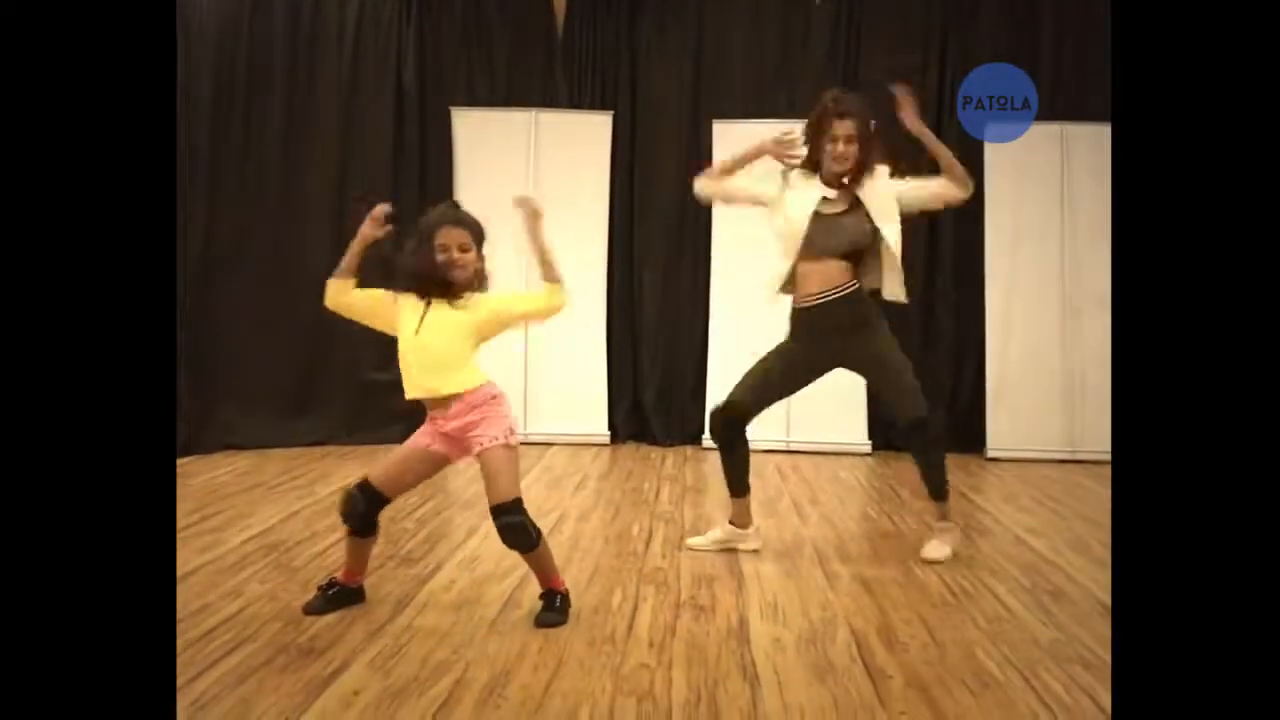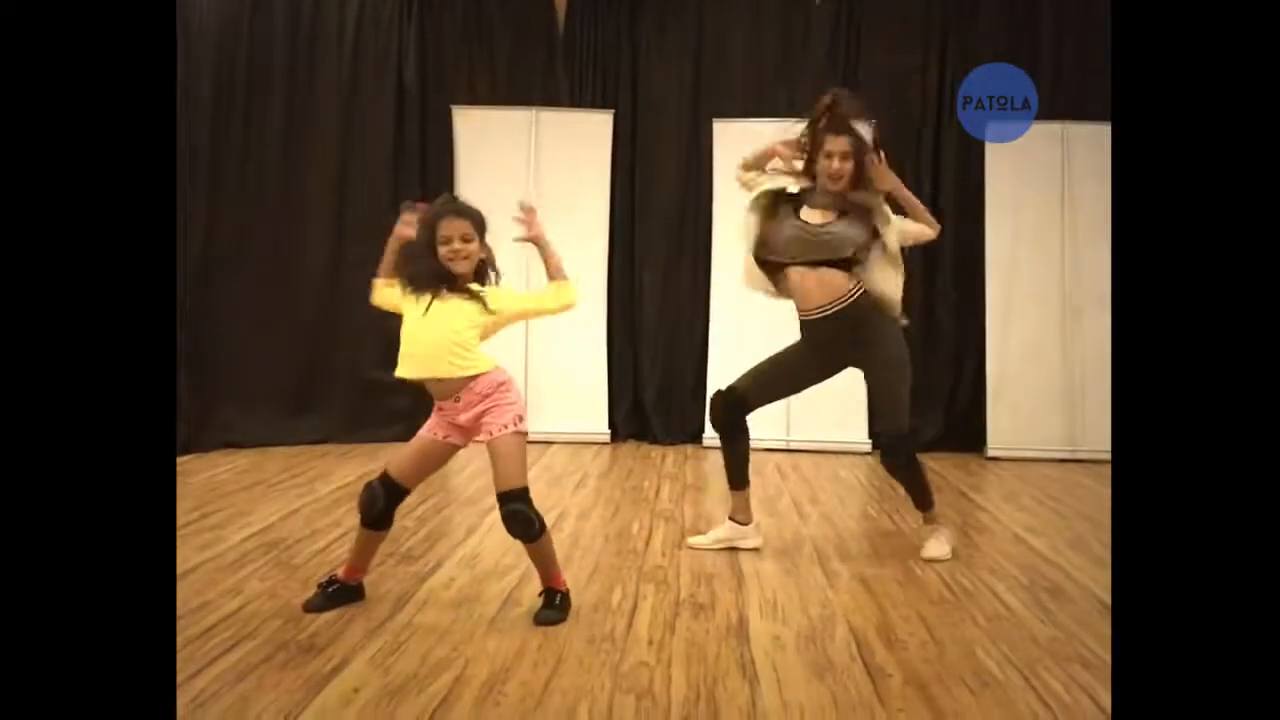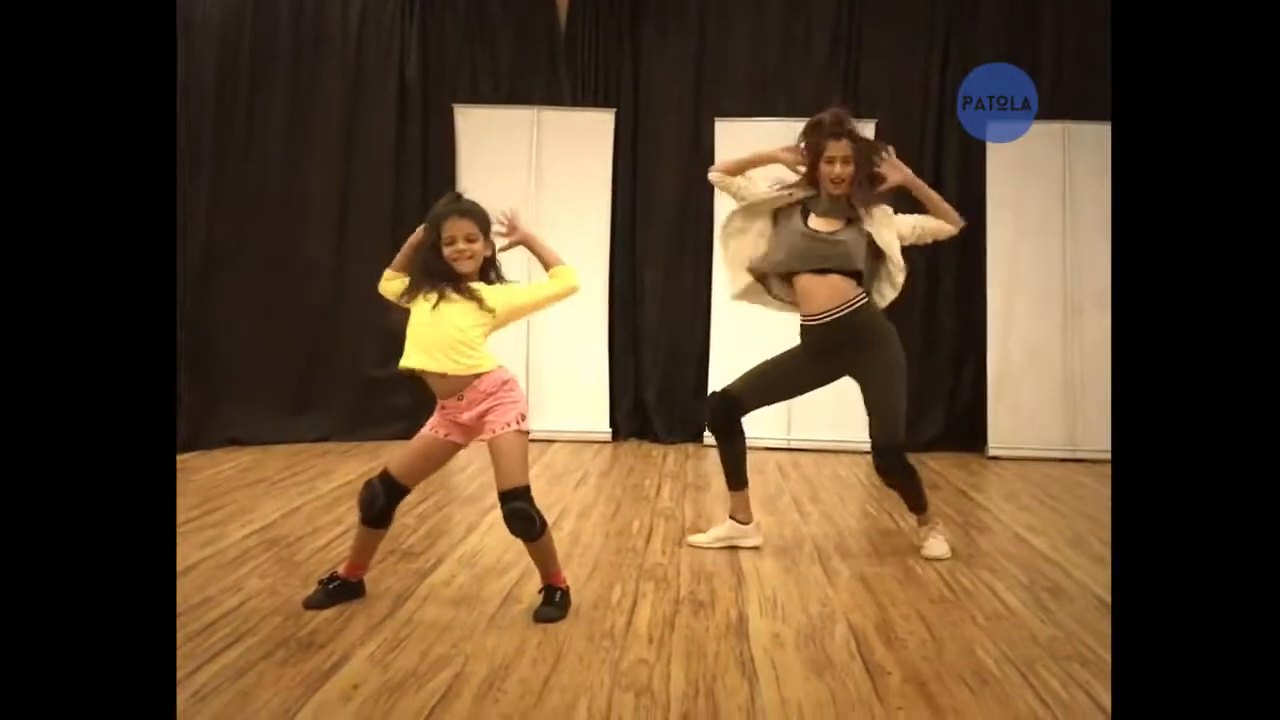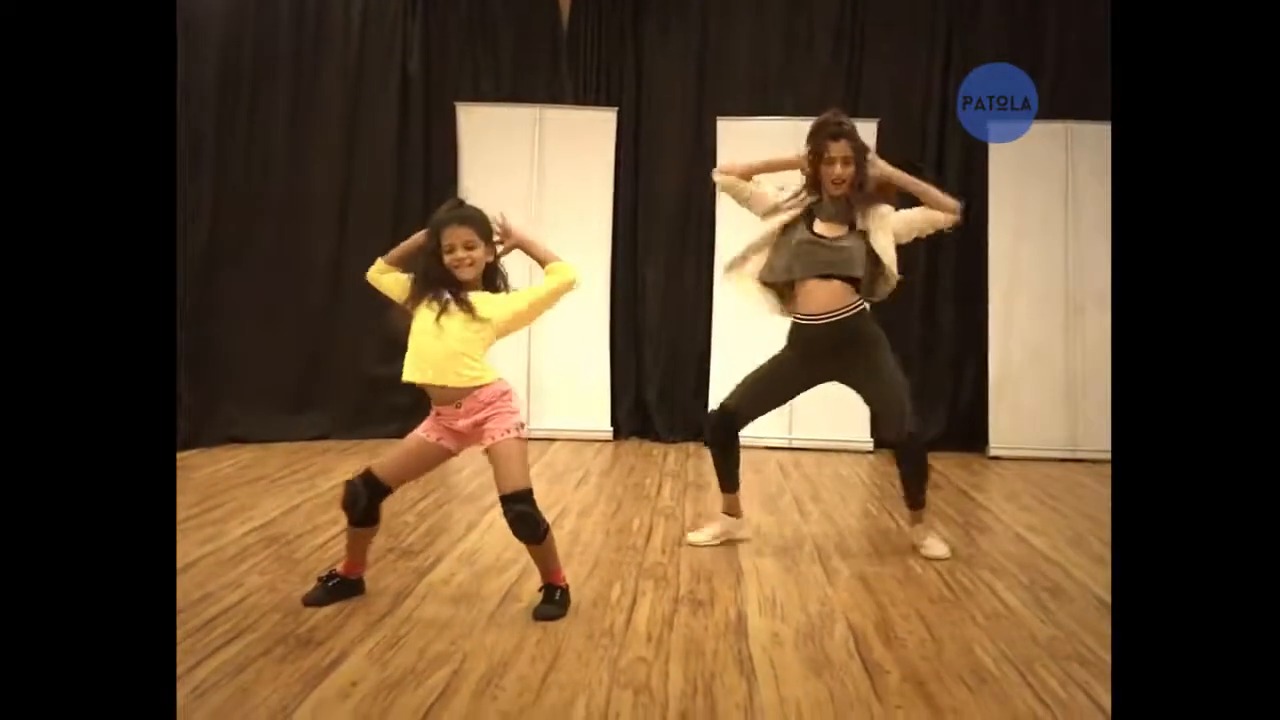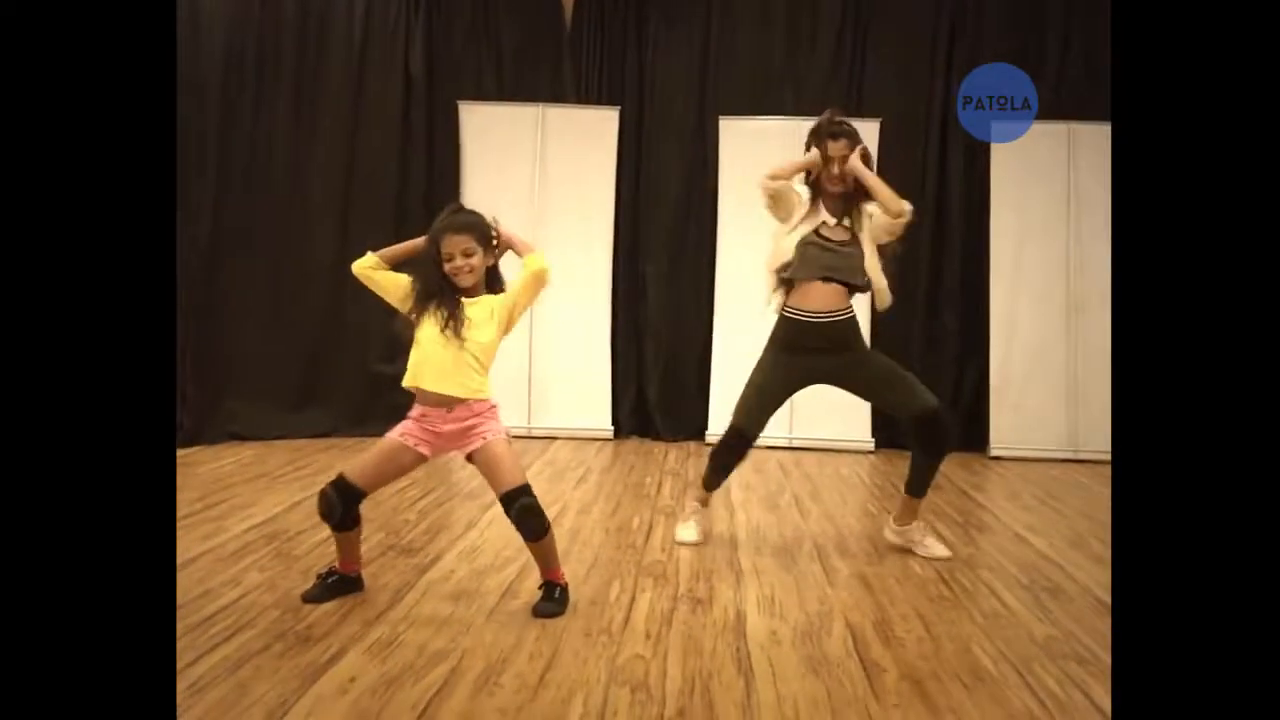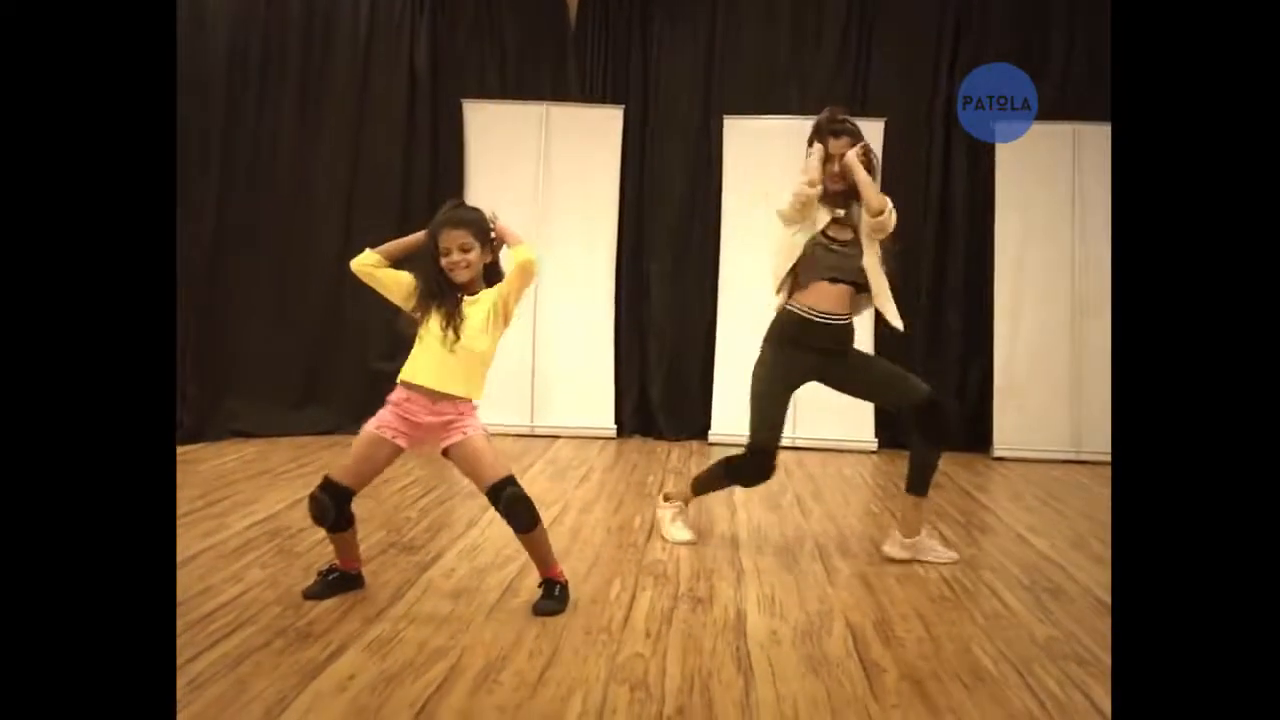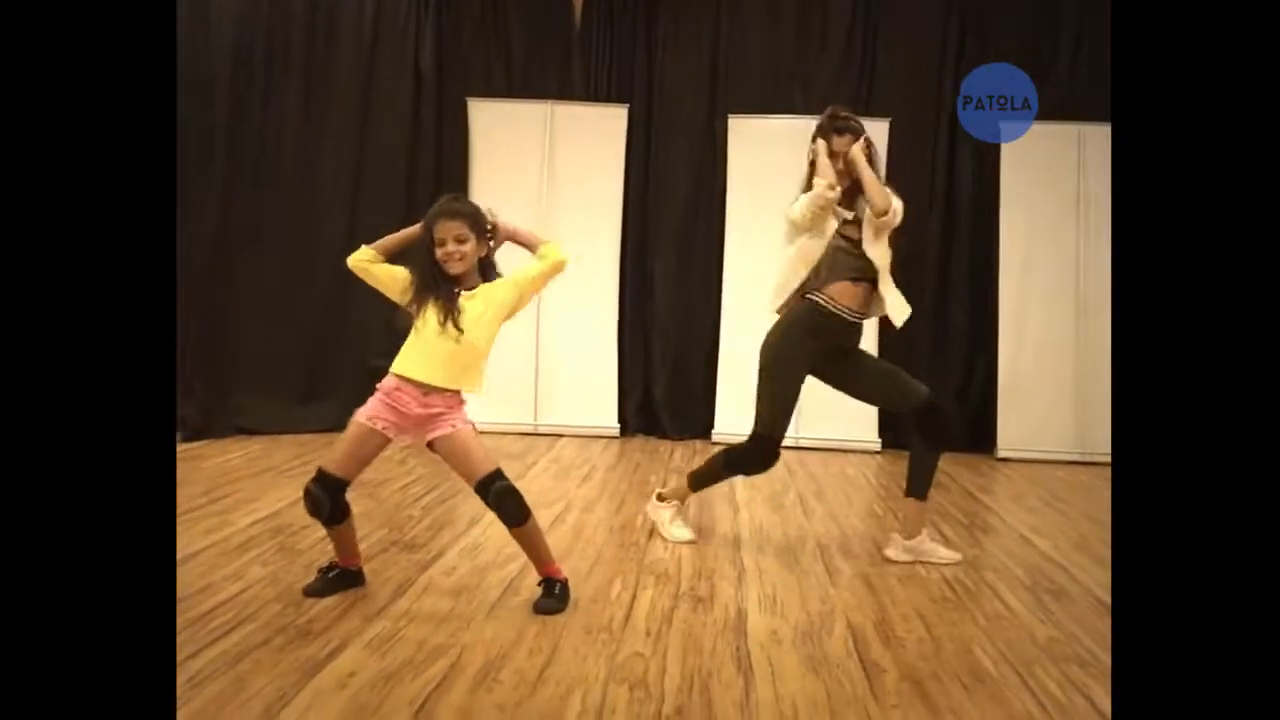
dt=0.1s
person 1, frame 1
left shoulder: (879, 190)
right shoulder: (791, 188)
left elbow: (960, 189)
right elbow: (704, 186)
left wrist: (919, 131)
right wrist: (761, 150)
left hip: (863, 328)
right hip: (808, 334)
left knee: (919, 425)
right knee: (726, 418)
left ankle: (943, 525)
right ankle: (741, 524)
person 1, frame 2
left shoulder: (867, 210)
right shoulder: (785, 197)
left elbow: (930, 229)
right elbow: (744, 172)
left wrist: (890, 185)
right wrist: (775, 153)
left hip: (869, 329)
right hip: (817, 341)
left knee: (895, 444)
right knee: (727, 405)
left ankle: (934, 525)
right ankle: (741, 523)
person 1, frame 3
left shoulder: (873, 217)
right shoulder: (785, 207)
left elbow: (952, 225)
right elbow: (718, 175)
left wrist: (909, 181)
right wrist: (775, 156)
left hip: (869, 338)
right hip: (816, 347)
left knee: (888, 455)
right knee: (721, 407)
left ankle: (928, 526)
right ankle: (742, 522)
person 1, frame 4
left shoulder: (877, 218)
right shoulder: (790, 207)
left elbow: (950, 213)
right elbow: (725, 176)
left wrist: (891, 175)
right wrist: (792, 161)
left hip: (862, 342)
right hip: (805, 347)
left knee: (906, 442)
right knee: (719, 423)
left ankle: (917, 522)
right ankle: (729, 517)
person 1, frame 5
left shoulder: (869, 216)
right shoulder: (796, 205)
left elbow: (901, 214)
right elbow: (771, 182)
left wrist: (863, 171)
right wrist: (807, 161)
left hip: (846, 346)
right hip: (791, 344)
left knee: (931, 419)
right knee: (738, 437)
left ankle: (906, 523)
right ankle: (698, 506)
person 1, frame 6
left shoulder: (870, 212)
right shoulder: (803, 208)
left elbow: (880, 215)
right elbow: (808, 188)
left wrist: (858, 165)
right wrist: (814, 159)
left hip: (839, 349)
right hip: (792, 340)
left knee: (929, 409)
right knee: (759, 463)
left ankle: (909, 534)
right ankle: (675, 501)
person 1, frame 7
left shoulder: (876, 210)
right shoulder: (810, 208)
left elbow: (886, 213)
right elbow: (827, 192)
left wrist: (861, 162)
right wrist: (821, 157)
left hip: (844, 346)
right hip: (801, 332)
left knee: (930, 411)
right knee: (760, 451)
left ankle: (910, 536)
right ankle: (671, 499)
person 2, frame 1
left shoulder: (485, 306)
right shoulder: (404, 305)
left elbow: (552, 300)
right elbow: (336, 298)
left wrist: (535, 235)
right wrist: (362, 241)
left hip: (481, 412)
right hip: (438, 424)
left knee: (511, 519)
right knee: (360, 500)
left ankle: (554, 591)
right ankle: (349, 583)
person 2, frame 2
left shoulder: (491, 299)
right shoulder: (417, 293)
left elbow: (564, 295)
right elbow: (381, 291)
left wrist: (539, 240)
right wrist: (398, 241)
left hip: (492, 399)
right hip: (447, 413)
left knee: (516, 509)
right knee: (379, 495)
left ankle: (555, 589)
right ankle: (349, 580)
person 2, frame 3
left shoulder: (496, 296)
right shoulder: (423, 291)
left elbow: (566, 282)
right elbow: (390, 283)
left wrist: (527, 241)
right wrist: (415, 240)
left hip: (494, 397)
right hip: (449, 411)
left knee: (517, 507)
right knee: (380, 492)
left ankle: (555, 587)
right ankle: (350, 577)
person 2, frame 4
left shoulder: (502, 305)
right shoulder: (425, 295)
left elbow: (564, 277)
right elbow: (378, 272)
left wrist: (522, 241)
right wrist: (421, 239)
left hip: (491, 409)
right hip: (442, 417)
left knee: (520, 508)
right knee: (362, 491)
left ankle: (556, 585)
right ankle: (350, 574)
person 2, frame 5
left shoulder: (499, 307)
right shoulder: (425, 300)
left elbow: (539, 269)
right elbow: (364, 267)
left wrist: (510, 241)
right wrist: (420, 245)
left hip: (475, 417)
right hip: (422, 421)
left knee: (521, 503)
right knee: (337, 497)
left ankle: (554, 583)
right ankle: (347, 571)
person 2, frame 6
left shoulder: (498, 301)
right shoulder: (425, 295)
left elbow: (527, 258)
right elbow: (364, 264)
left wrist: (504, 235)
right wrist: (420, 238)
left hip: (456, 416)
right hip: (402, 408)
left knee: (509, 496)
right knee: (326, 499)
left ankle: (554, 580)
right ankle: (347, 569)
person 2, frame 7
left shoulder: (499, 295)
right shoulder: (421, 289)
left elbow: (555, 258)
right elbow: (360, 261)
left wrist: (508, 232)
right wrist: (416, 231)
left hip: (445, 409)
right hip: (393, 399)
left knee: (498, 491)
right knee: (321, 491)
left ankle: (553, 578)
right ankle: (348, 566)
